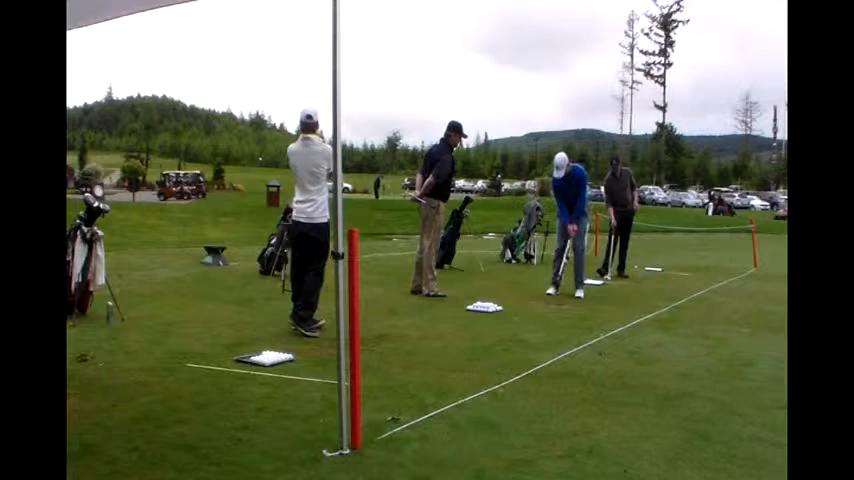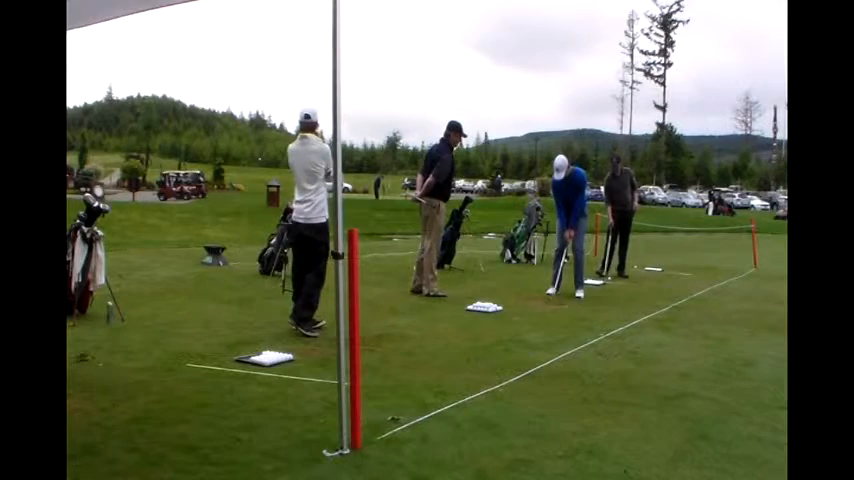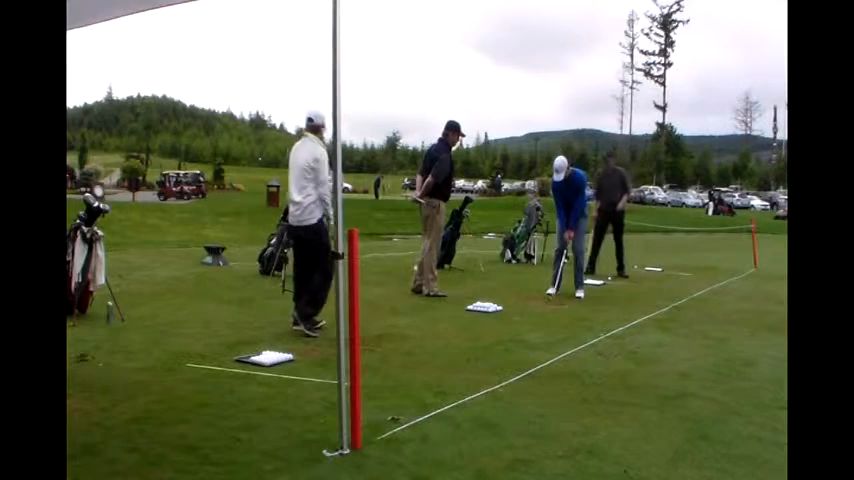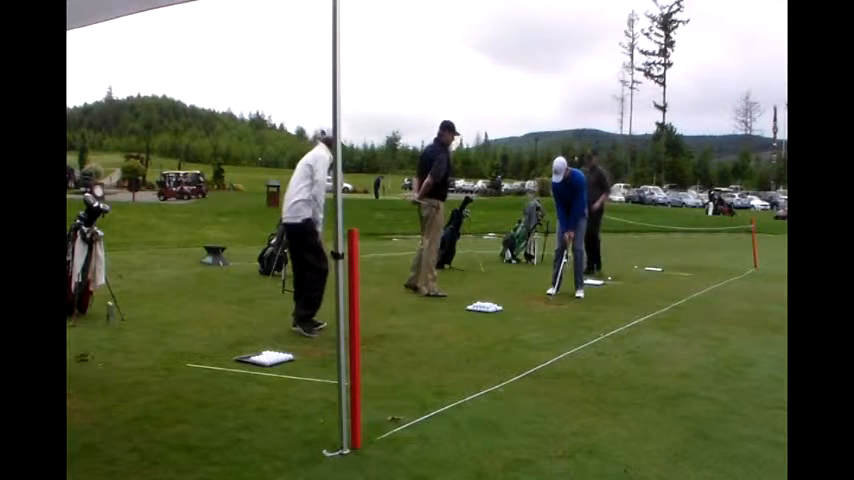
dt=0.4s
person 1, frame 1
left shoulder: (292, 150)
right shoulder: (325, 150)
left hip: (298, 218)
right hip: (318, 219)
left knee: (299, 268)
right knee: (314, 269)
left ankle: (301, 314)
right ankle: (303, 317)
person 1, frame 2
left shoulder: (291, 149)
right shoulder: (322, 148)
right elbow: (330, 173)
left hip: (298, 217)
right hip: (316, 218)
left knee: (300, 268)
right knee: (316, 269)
left ankle: (301, 315)
right ankle: (303, 317)
person 1, frame 3
left shoulder: (296, 148)
right shoulder: (318, 151)
right elbow: (323, 189)
right wrist: (329, 217)
left hip: (295, 218)
right hip: (312, 218)
left knee: (303, 268)
right knee: (324, 267)
left ankle: (301, 315)
right ankle: (305, 314)
person 1, frame 4
left shoulder: (313, 154)
right shoulder: (323, 155)
right elbow: (317, 191)
left wrist: (314, 223)
right wrist: (319, 226)
left hip: (290, 217)
right hip: (301, 217)
left knee: (302, 267)
right knee: (318, 266)
left ankle: (302, 316)
right ankle: (303, 317)
person 2, frame 1
left shoulder: (434, 149)
right shoulder: (446, 155)
left elbow: (420, 173)
right elbow: (432, 179)
left wrist: (418, 192)
right wrist: (421, 194)
left hip: (426, 201)
right hip: (434, 203)
left knee: (424, 244)
right knee: (430, 245)
left ankle: (418, 284)
right ankle: (429, 287)
person 2, frame 2
left shoulder: (435, 149)
right shoulder: (446, 154)
left elbow: (421, 173)
right elbow: (433, 179)
left wrist: (418, 192)
right wrist: (422, 194)
left hip: (427, 201)
right hip: (435, 202)
left knee: (425, 244)
right knee: (432, 245)
left ankle: (418, 284)
right ankle: (430, 287)
person 2, frame 3
left shoulder: (433, 149)
right shoulder: (444, 154)
left elbow: (421, 174)
right elbow: (432, 179)
left wrist: (418, 192)
right wrist: (421, 194)
left hip: (427, 201)
right hip: (435, 202)
left knee: (428, 244)
right knee: (432, 245)
left ankle: (418, 283)
right ankle: (430, 287)
person 2, frame 4
left shoulder: (428, 150)
right shoulder: (442, 154)
left elbow: (418, 175)
right elbow: (431, 179)
left wrist: (416, 194)
right wrist: (420, 196)
left hip: (424, 202)
right hip: (434, 202)
left knee: (425, 242)
right knee: (431, 244)
left ankle: (413, 280)
right ankle: (429, 287)
person 3, frame 1
left shoulder: (580, 173)
right shoulder: (556, 178)
left elbow: (581, 198)
right elbow: (561, 202)
left wrist: (574, 222)
right wrist: (568, 223)
left hip: (579, 213)
right hip: (564, 214)
left knee: (578, 248)
right knee: (560, 248)
left ankle: (579, 286)
right ankle: (555, 284)
person 3, frame 2
left shoulder: (580, 176)
right shoulder: (556, 181)
left elbow: (579, 203)
right elbow: (559, 205)
left wrist: (572, 227)
right wrist: (565, 228)
left hip: (579, 215)
right hip: (563, 215)
left knee: (578, 248)
right knee: (560, 248)
left ankle: (579, 286)
right ankle: (555, 284)
person 3, frame 3
left shoulder: (579, 177)
right shoulder: (555, 182)
left elbow: (578, 204)
right elbow: (559, 206)
left wrist: (571, 228)
right wrist: (564, 229)
left hip: (579, 214)
right hip: (563, 215)
left knee: (578, 249)
right knee: (560, 248)
left ankle: (579, 286)
right ankle: (555, 285)
person 3, frame 4
left shoulder: (579, 178)
right shoulder: (555, 182)
left elbow: (578, 204)
right elbow: (559, 206)
left wrist: (571, 229)
right wrist: (565, 230)
left hip: (579, 215)
right hip: (564, 215)
left knee: (577, 249)
right knee: (560, 248)
left ankle: (579, 287)
right ankle: (555, 284)
person 4, frame 1
left shoulder: (627, 172)
right shoulder: (608, 180)
left elbow: (634, 187)
right elbow: (608, 201)
left wrist: (635, 201)
right wrist: (612, 218)
left hip: (629, 211)
right hip: (617, 212)
left knee: (625, 241)
right knee: (612, 240)
left ankle: (621, 269)
right ankle: (606, 268)
person 4, frame 2
left shoulder: (628, 173)
right shoulder: (609, 179)
left elbow: (635, 188)
right elbow: (608, 200)
left wrist: (635, 201)
right wrist: (610, 217)
left hip: (628, 211)
right hip: (615, 212)
left knee: (624, 241)
right knee: (611, 241)
left ankle: (621, 269)
right ankle: (604, 268)
person 4, frame 3
left shoulder: (621, 173)
right shoulder: (601, 175)
left elbow: (627, 190)
right elbow: (598, 194)
left wrist: (622, 203)
right wrist: (597, 209)
left hip: (617, 211)
right hip: (603, 211)
left knee: (618, 240)
right knee: (597, 239)
left ankle: (621, 269)
right ankle: (591, 267)
person 4, frame 4
left shoulder: (600, 172)
right shoulder: (586, 172)
left elbow: (607, 191)
left wrist: (599, 203)
left hip: (596, 209)
right hip: (587, 208)
left knee: (593, 235)
right knee: (587, 237)
left ankle: (598, 266)
right ankle: (590, 266)
